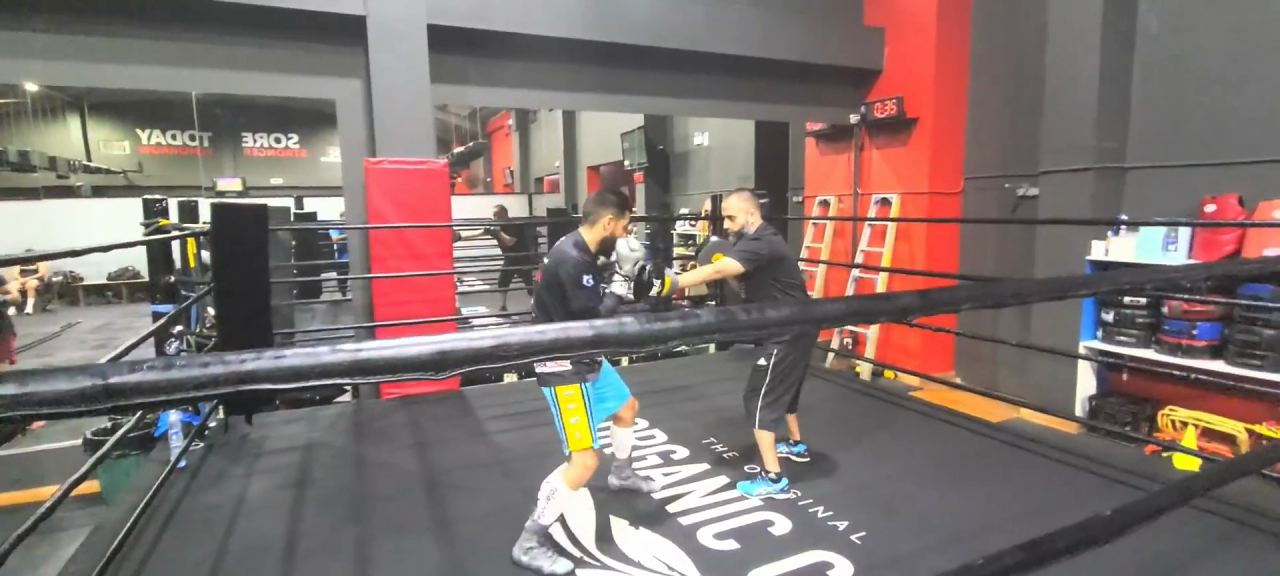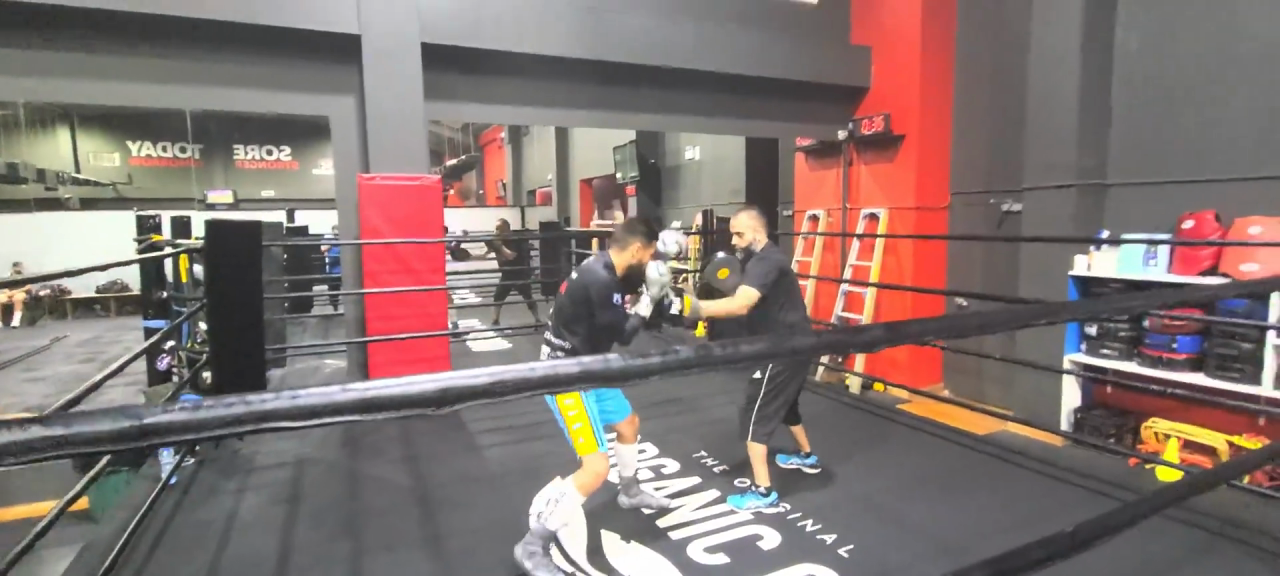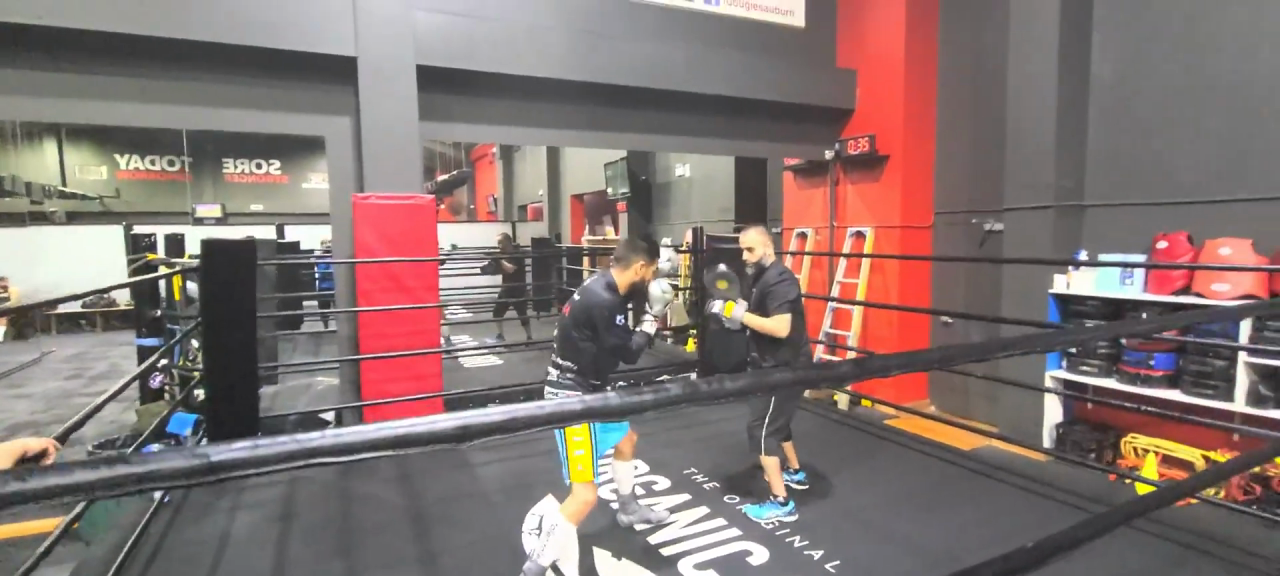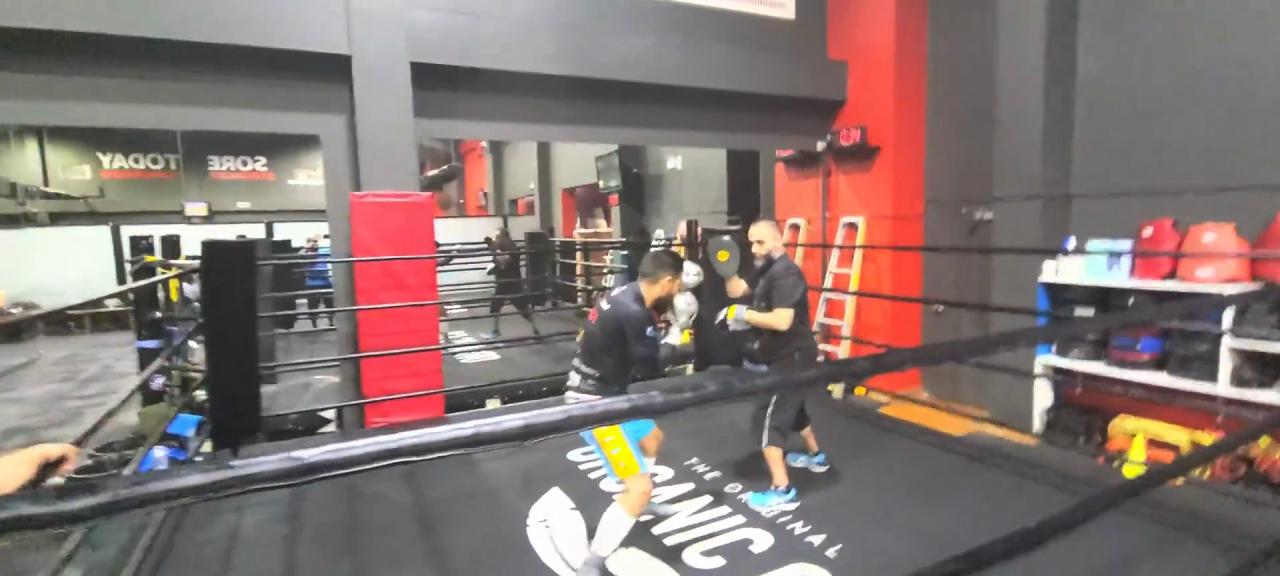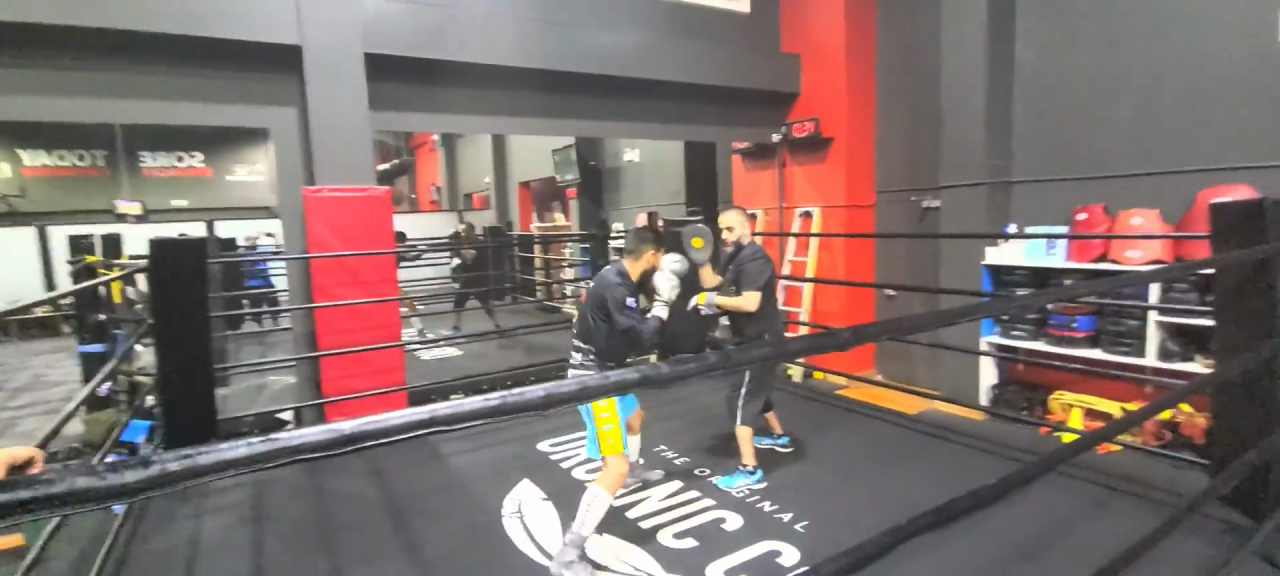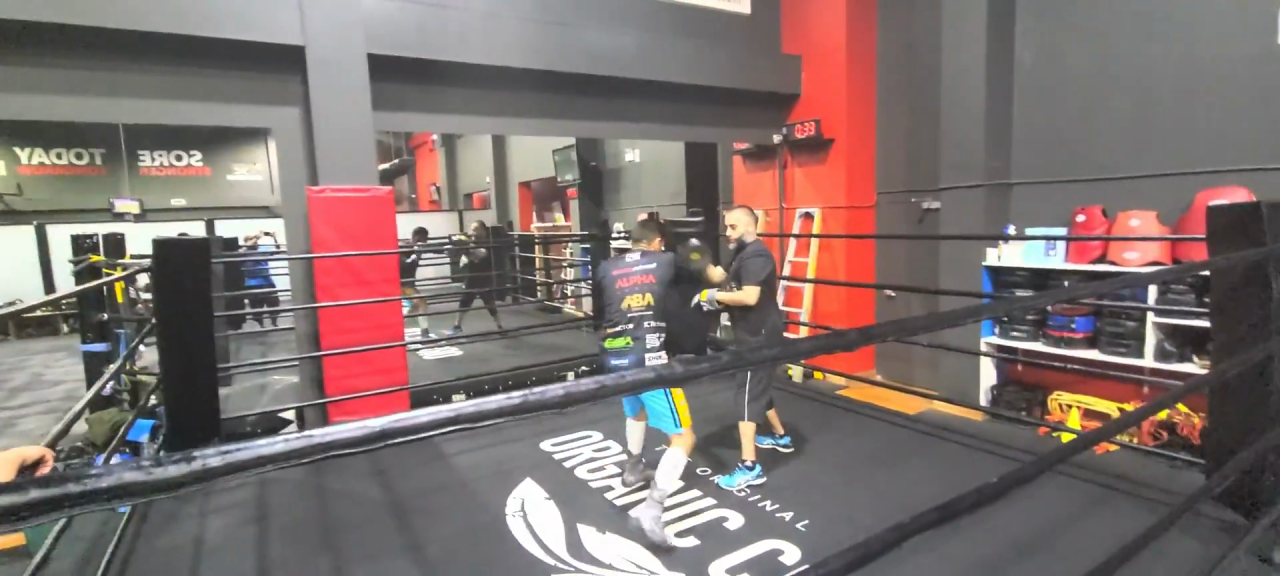
dt=0.4s
person 1, frame 1
left shoulder: (580, 249)
right shoulder: (571, 260)
left elbow: (593, 298)
right elbow: (598, 319)
left wrist: (616, 269)
right wrist: (623, 275)
left hip: (586, 359)
right hip: (564, 368)
left knee: (627, 408)
right knee: (584, 461)
left ankle: (621, 473)
right ankle: (529, 543)
person 1, frame 2
left shoulder: (606, 267)
right shoulder: (600, 279)
left elbow: (629, 282)
right elbow: (624, 333)
right wrist: (651, 295)
left knee: (629, 425)
right knee: (596, 467)
left ankle: (630, 492)
right ankle: (534, 545)
person 1, frame 3
left shoulder: (605, 283)
right shoulder: (603, 300)
right elbow: (629, 352)
left wrist: (654, 280)
right wrist: (653, 314)
left hip: (591, 389)
right hip: (573, 398)
left knee: (626, 443)
right knee: (584, 497)
left ankle: (628, 508)
person 1, frame 4
left shoulder: (628, 294)
right shoulder: (631, 313)
right elbow: (653, 366)
left hip: (607, 394)
right hip: (594, 403)
left knee: (652, 438)
right knee: (639, 488)
left ankle: (639, 504)
person 1, frame 5
left shoulder: (618, 275)
right shoulder: (614, 286)
right elbow: (643, 340)
left wrist: (664, 270)
right wrist: (663, 302)
left hip: (603, 372)
right hip: (594, 378)
left knee: (634, 418)
right knee: (615, 469)
left ankle: (634, 471)
person 1, frame 6
left shoulder: (605, 269)
right shoulder: (667, 262)
left hip: (614, 357)
right hip: (649, 358)
left knee: (638, 410)
right knee: (684, 438)
left ankle: (633, 469)
right ankle: (651, 507)
person 2, frame 1
left shoulder: (760, 244)
right shoulder: (760, 240)
left elbow: (718, 271)
right elbow: (737, 275)
left wrist: (672, 282)
left hip: (788, 333)
right hip: (795, 328)
left knee: (760, 399)
right knee: (781, 389)
left ankle: (773, 478)
right ankle: (796, 444)
person 2, frame 2
left shoulder: (767, 262)
right shoulder: (763, 259)
left elbow: (739, 305)
right elbow: (749, 302)
left wrist: (694, 307)
left knee: (756, 415)
right knee: (783, 403)
left ankle: (763, 493)
right ankle: (807, 457)
person 2, frame 3
left shoulder: (778, 280)
right shoulder: (763, 277)
left elbow: (780, 328)
right elbow: (759, 316)
left wrist: (738, 314)
right wrist: (731, 306)
left hip: (787, 366)
right hip: (780, 364)
left knee: (762, 428)
right knee: (775, 420)
left ankle: (780, 502)
right ankle: (795, 472)
person 2, frame 4
left shoulder: (785, 274)
right shoulder: (766, 269)
left elbow: (781, 321)
right elbow: (736, 291)
left wrist: (742, 315)
left hip: (793, 357)
right hip: (787, 355)
left knee: (768, 418)
right knee: (790, 407)
left ankle: (782, 491)
right ankle: (815, 456)
person 2, frame 5
left shoulder: (754, 259)
right shoulder: (734, 257)
left elbow: (749, 303)
right elbow: (711, 284)
left wrist: (711, 300)
right wrist: (701, 258)
left hip: (762, 340)
right hip: (753, 339)
left knee: (741, 399)
right knee: (755, 390)
left ankle: (750, 471)
right ankle: (779, 437)
person 2, frame 6
left shoulder: (755, 255)
right shoulder: (742, 253)
left elbow: (749, 297)
right elbow: (718, 276)
left wrist: (713, 296)
left hip: (760, 337)
right hip: (755, 335)
left knee: (747, 396)
right knee: (758, 390)
left ankle: (749, 467)
right ankle: (780, 436)
